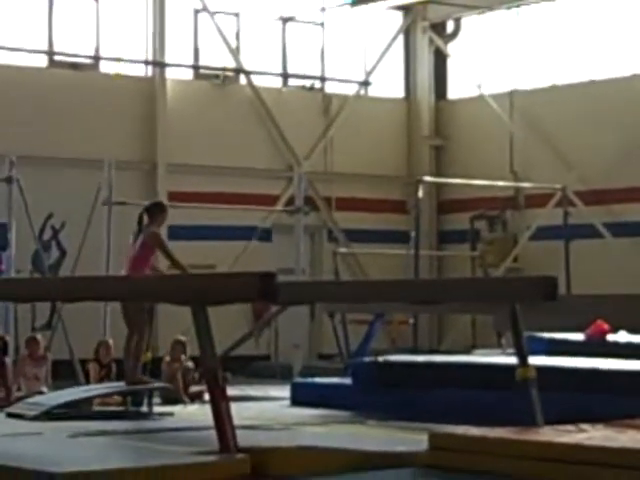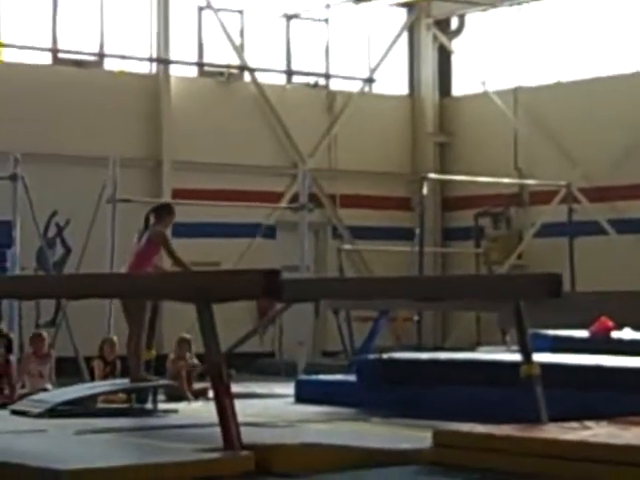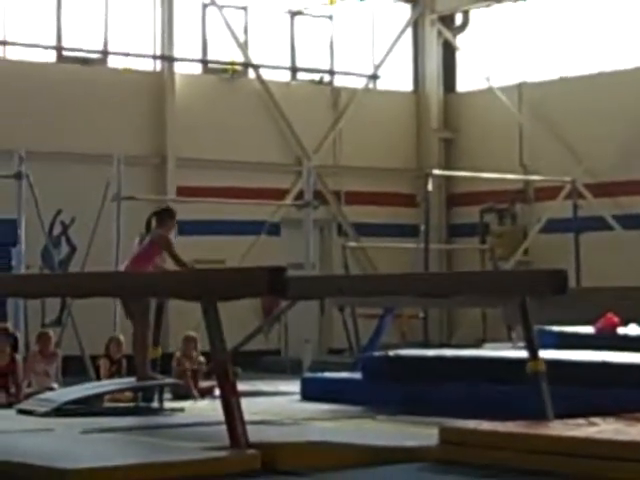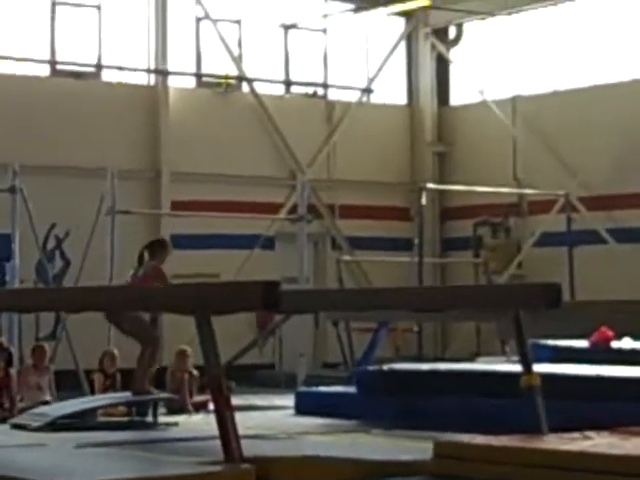
dt=0.3s
person 1, frame 1
left shoulder: (141, 232)
right shoulder: (153, 234)
right elbow: (171, 259)
right wrist: (189, 275)
left knee: (133, 331)
right knee: (142, 331)
left ankle: (130, 374)
right ankle: (135, 374)
person 1, frame 2
left shoulder: (146, 232)
right shoulder: (159, 233)
right elbow: (175, 258)
left knee: (134, 329)
right knee: (139, 329)
left ankle: (134, 371)
right ankle: (137, 372)
person 1, frame 3
left shoulder: (149, 236)
right shoulder: (162, 236)
right elbow: (178, 261)
left knee: (139, 327)
right knee: (143, 326)
left ankle: (142, 370)
right ankle: (144, 370)
person 1, frame 4
left shoulder: (143, 267)
right shoulder: (155, 268)
left hip: (115, 310)
right hip: (124, 309)
left knee: (149, 342)
right knee: (154, 341)
left ankle: (140, 384)
right ankle: (142, 384)
